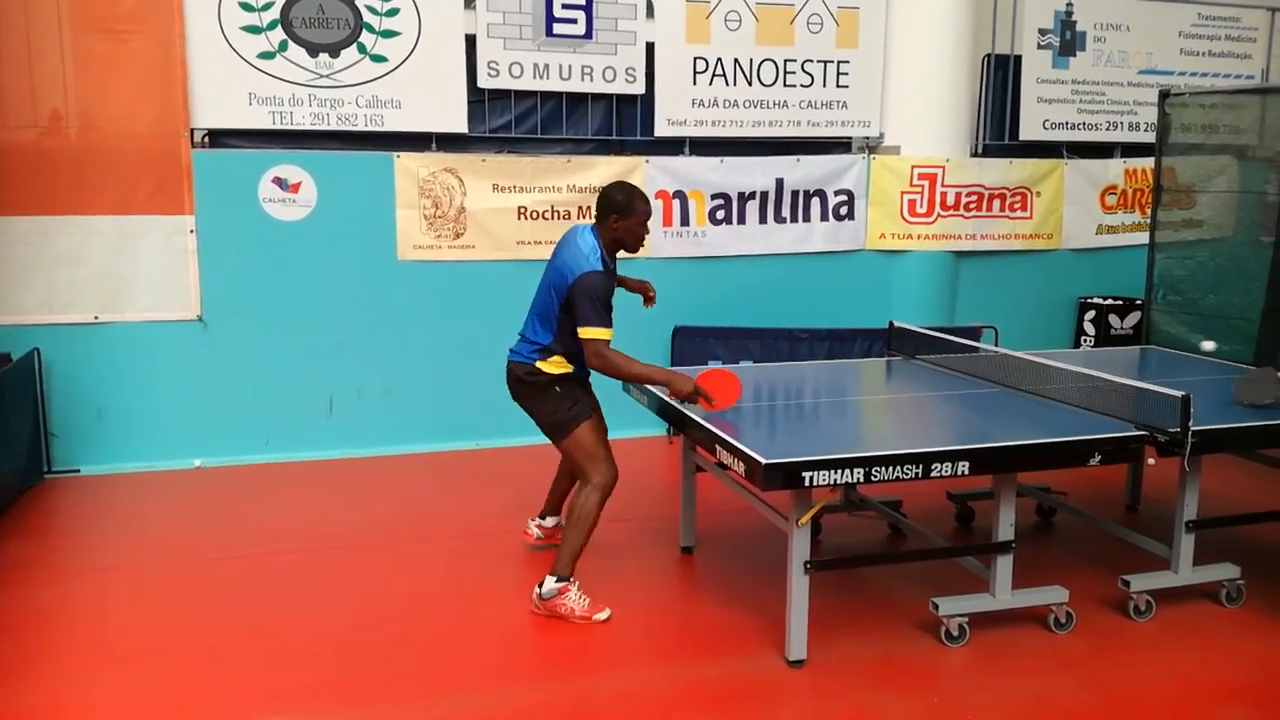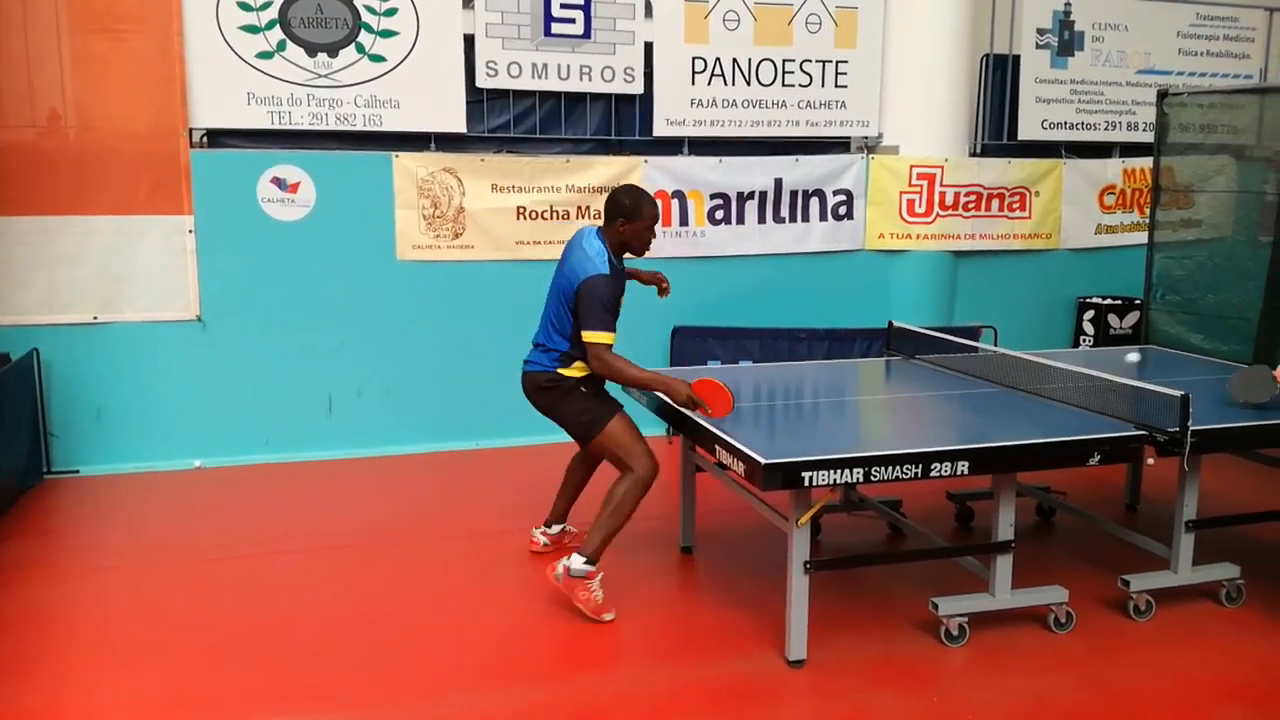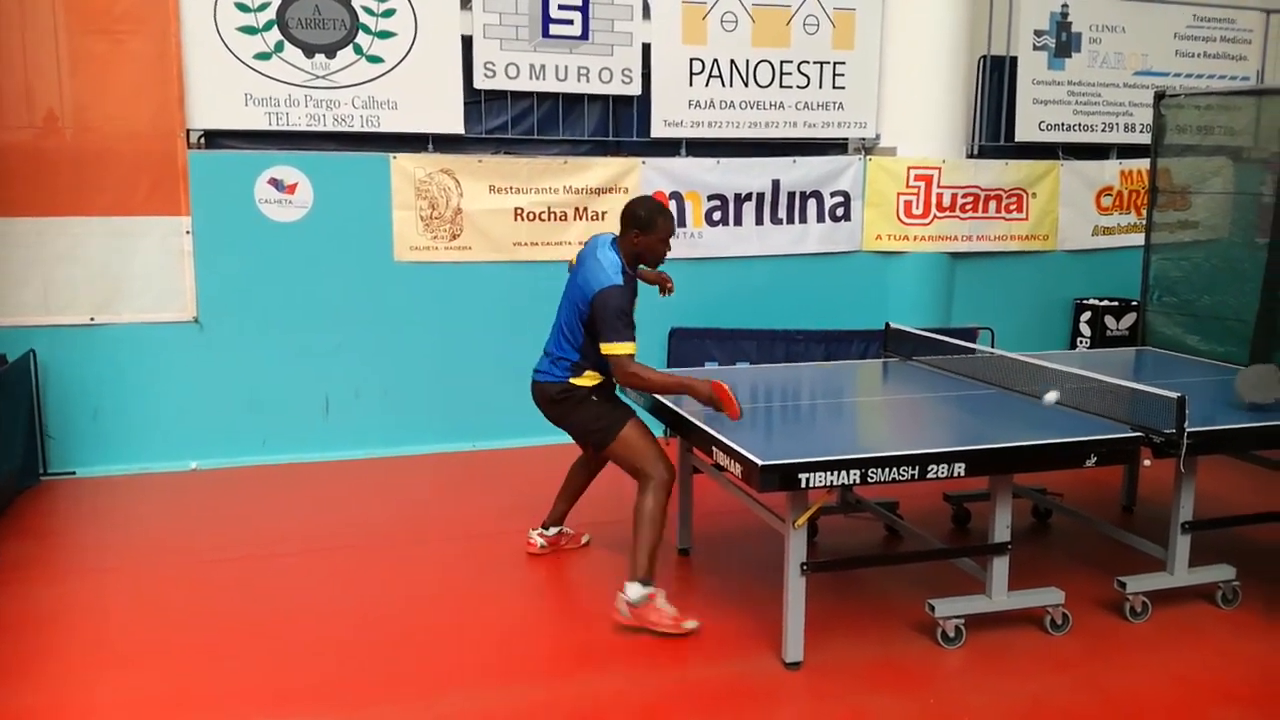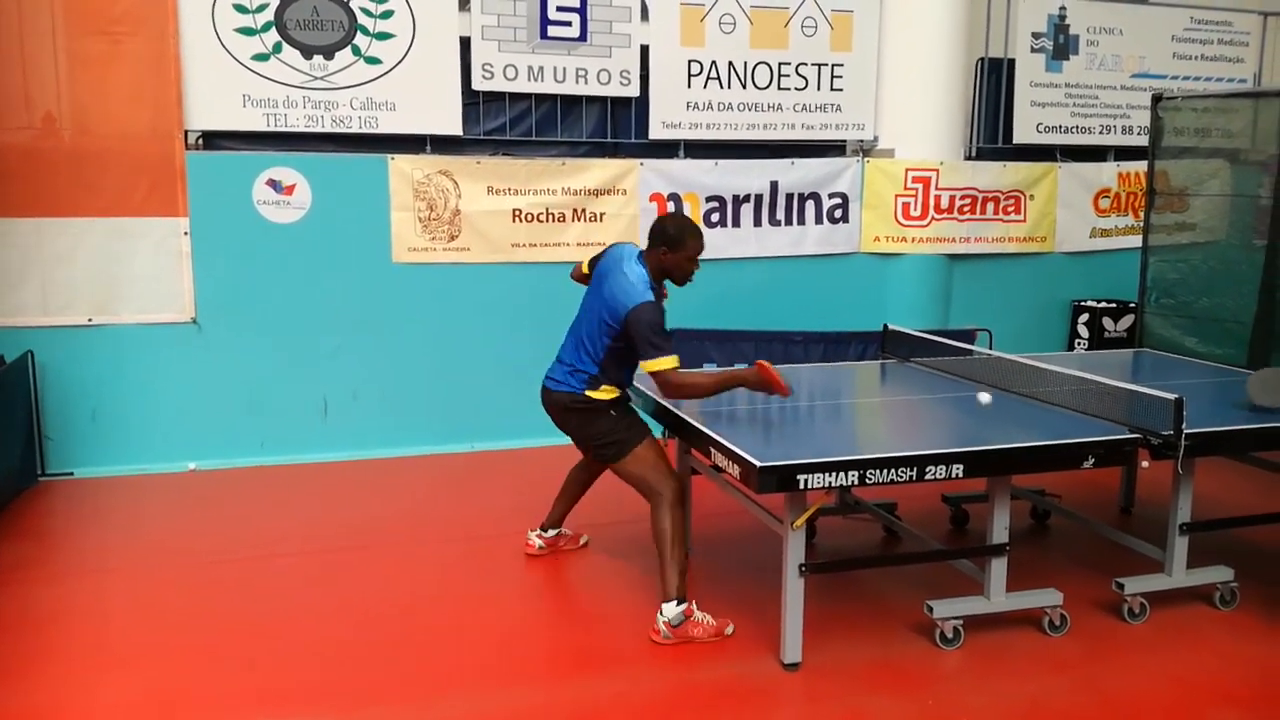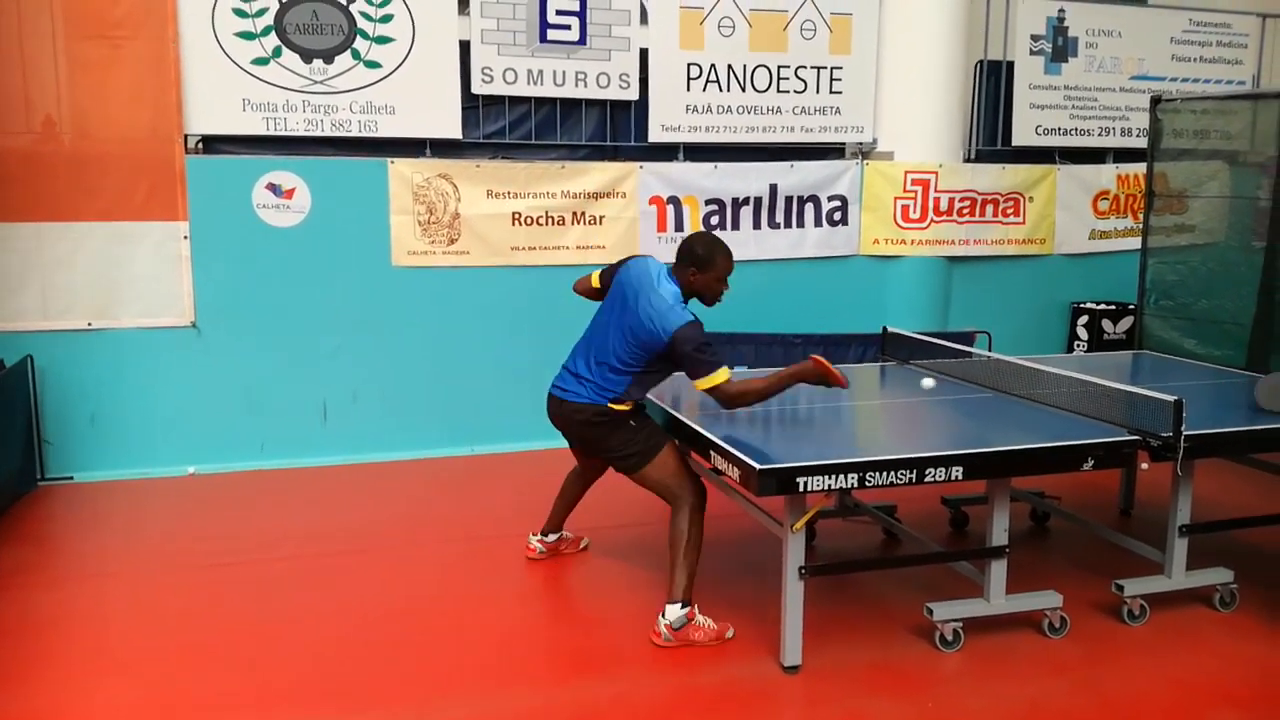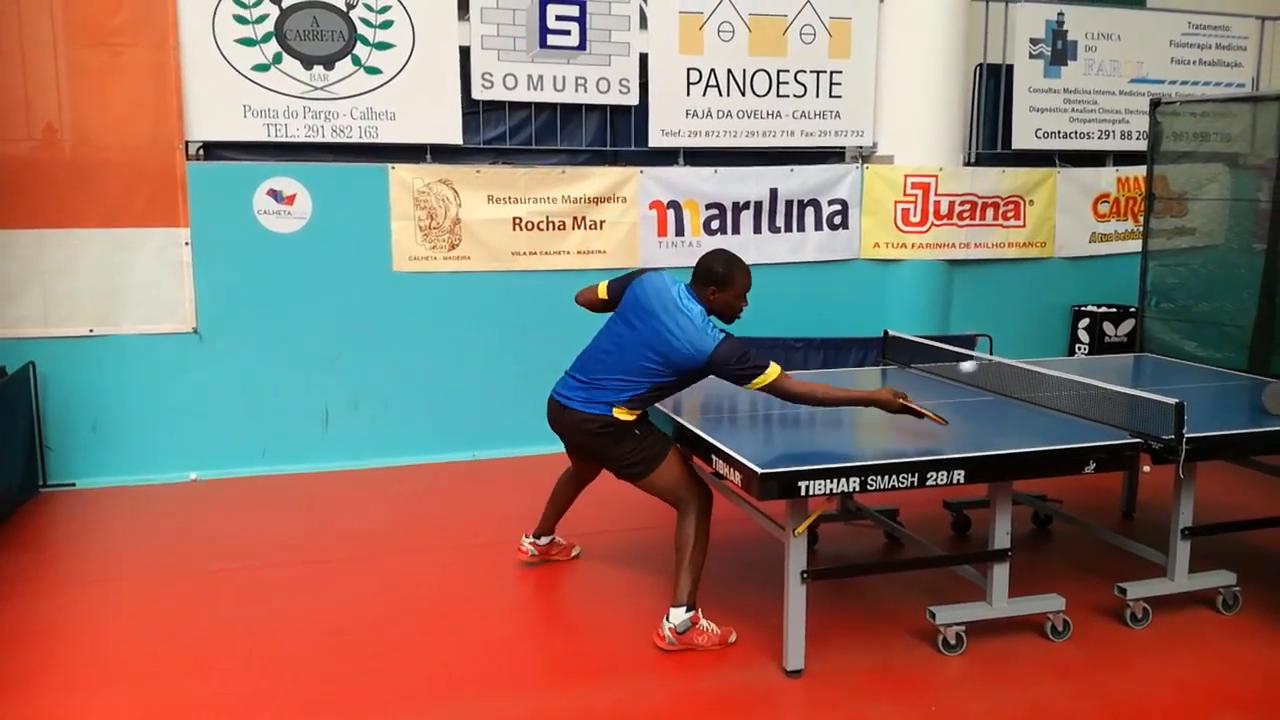
dt=0.1s
person 1, frame 1
left shoulder: (581, 234)
right shoulder: (591, 277)
right elbow: (599, 355)
left wrist: (627, 283)
right wrist: (668, 378)
left hip: (541, 367)
right hip: (541, 376)
left knee: (587, 444)
right knee: (602, 474)
left ankle: (547, 524)
right ankle: (555, 587)
person 1, frame 2
left shoulder: (589, 237)
right shoulder: (598, 280)
right elbow: (600, 359)
left wrist: (639, 275)
right wrist: (666, 384)
left hip: (552, 371)
right hip: (561, 380)
left knee: (599, 444)
right knee: (641, 468)
left ankle: (551, 530)
right ankle: (580, 567)
person 1, frame 3
left shoulder: (599, 243)
right shoulder: (612, 291)
right elbow: (623, 373)
left wrist: (643, 275)
right wrist: (688, 384)
left hip: (552, 381)
right hip: (572, 391)
left knee: (600, 450)
right knee: (657, 474)
left ankle: (549, 532)
right ankle: (638, 594)
person 1, frame 4
left shoulder: (619, 253)
right shoulder: (643, 308)
left elbow: (580, 273)
right elbow: (672, 384)
right wrist: (740, 377)
left hip: (560, 389)
right hip: (586, 403)
left knee: (599, 456)
right knee: (668, 491)
left ankle: (547, 533)
right ankle: (674, 613)
person 1, frame 5
left shoulder: (639, 266)
right shoulder: (680, 326)
left elbow: (591, 287)
right elbow: (729, 394)
right wrist: (797, 374)
left hip: (562, 398)
right hip: (601, 414)
left knee: (596, 461)
right knee: (688, 497)
left ankle: (549, 537)
right ankle: (676, 618)
person 1, frame 6
left shoulder: (651, 281)
right shoulder: (712, 345)
left elbow: (585, 298)
right elbow: (791, 389)
right wrist: (873, 398)
left hip: (563, 405)
right hip: (604, 423)
left knee: (586, 467)
right knee: (694, 501)
left ankle: (539, 541)
right ankle: (680, 621)
